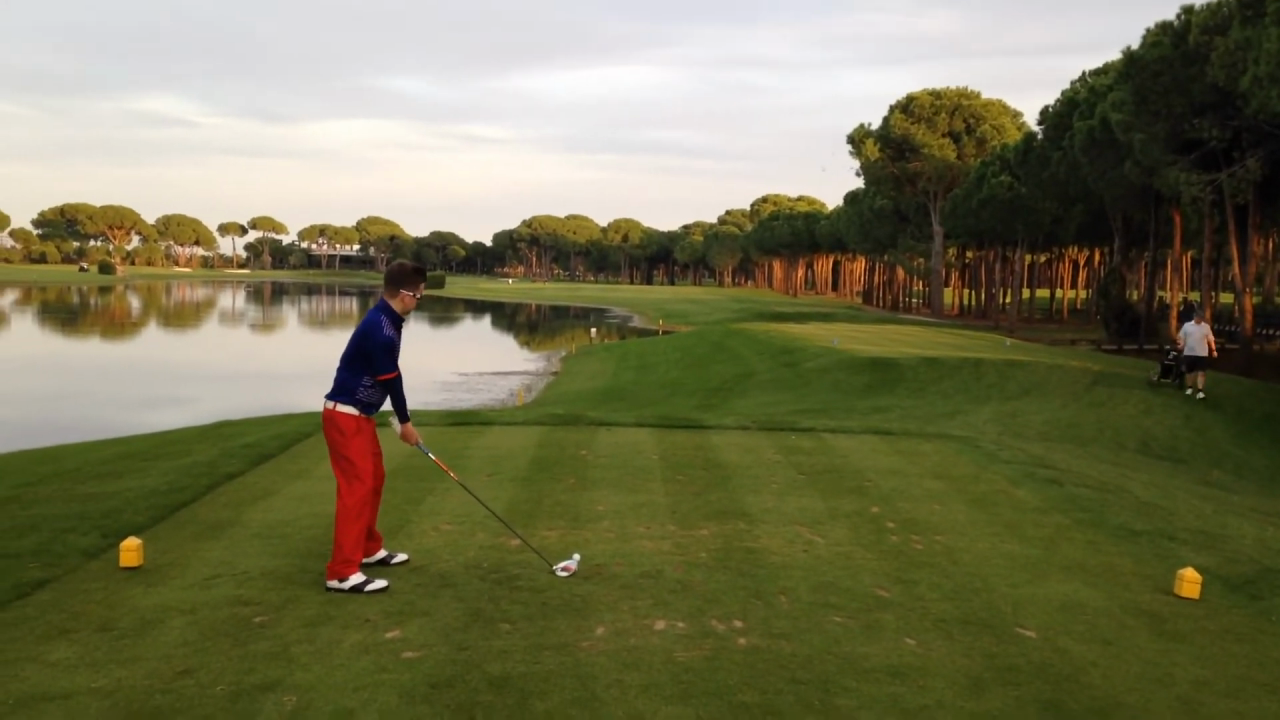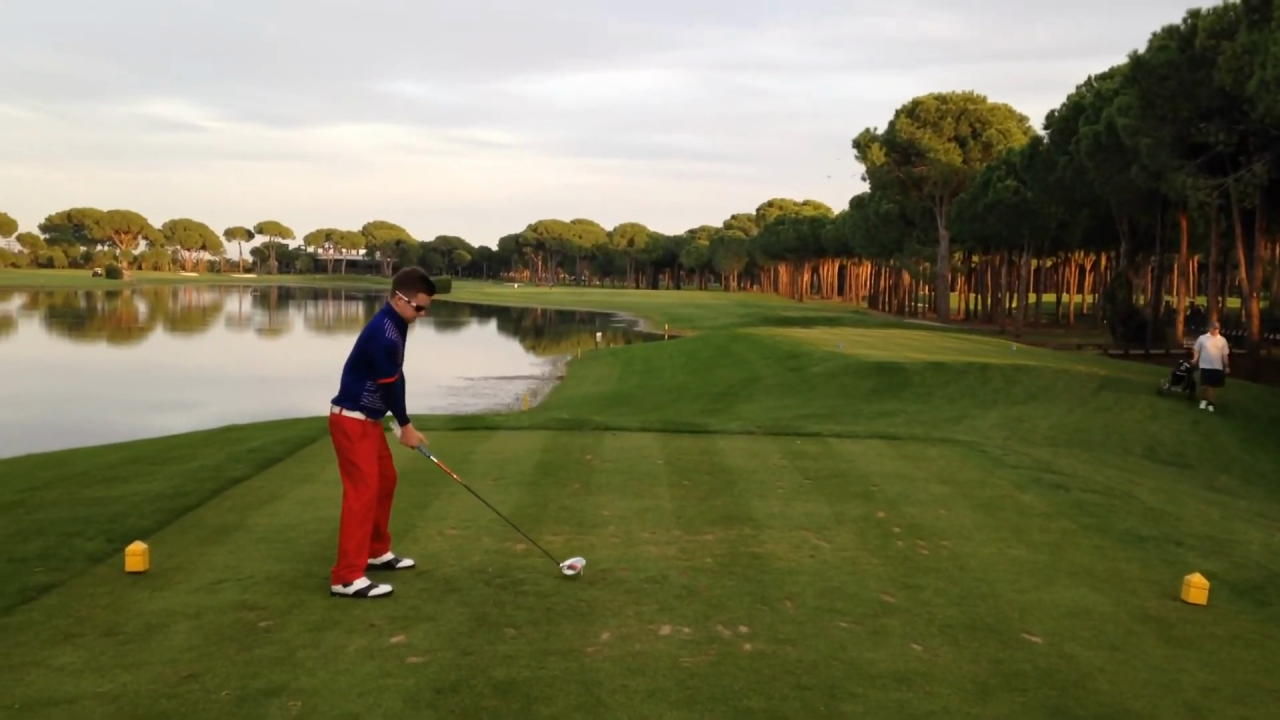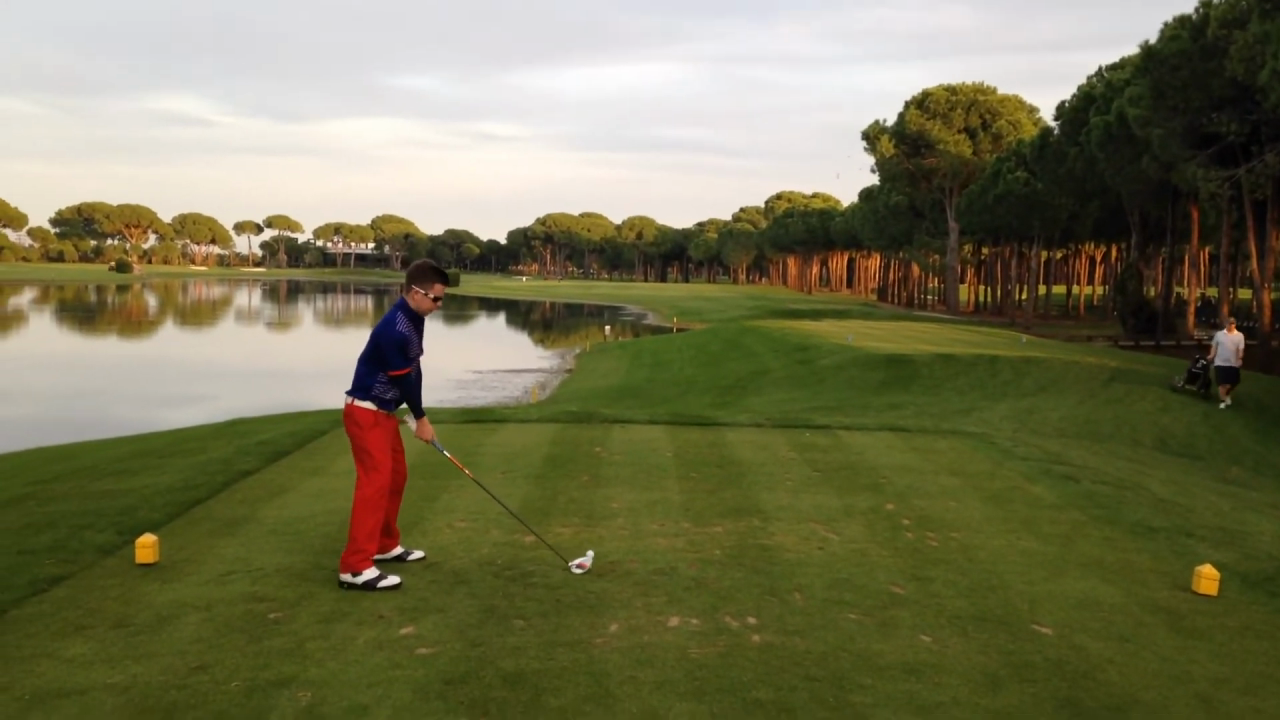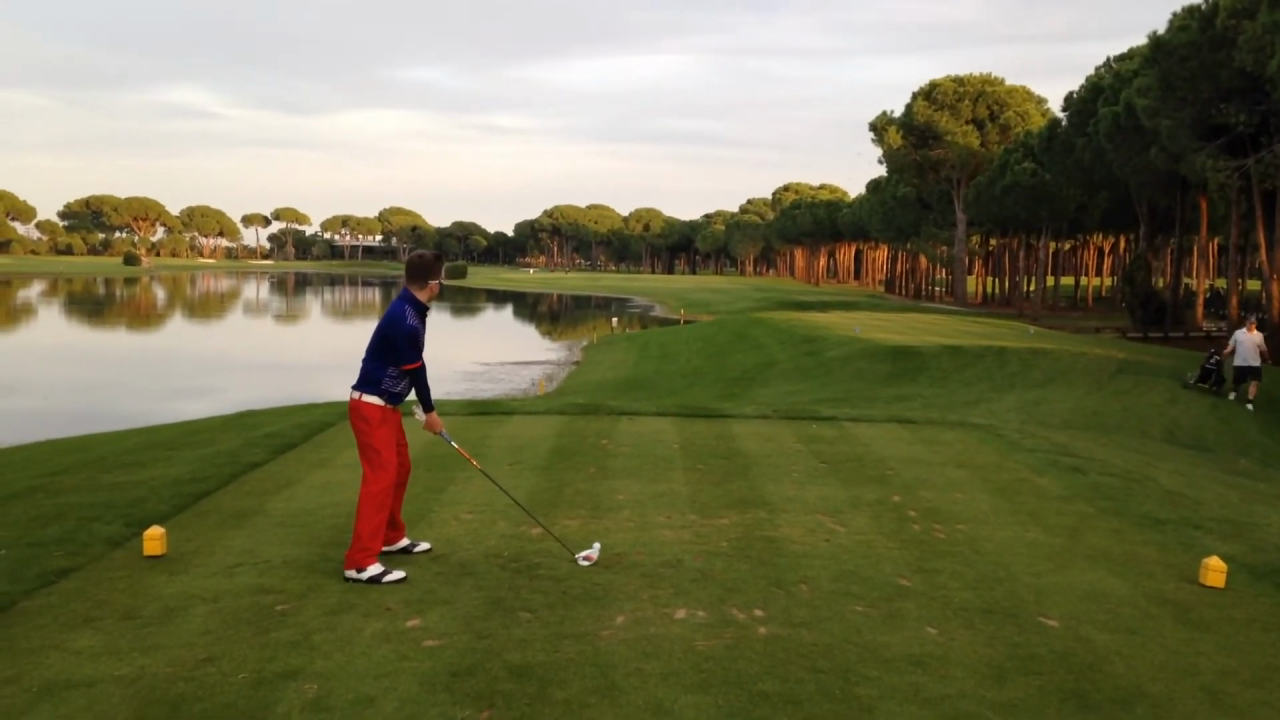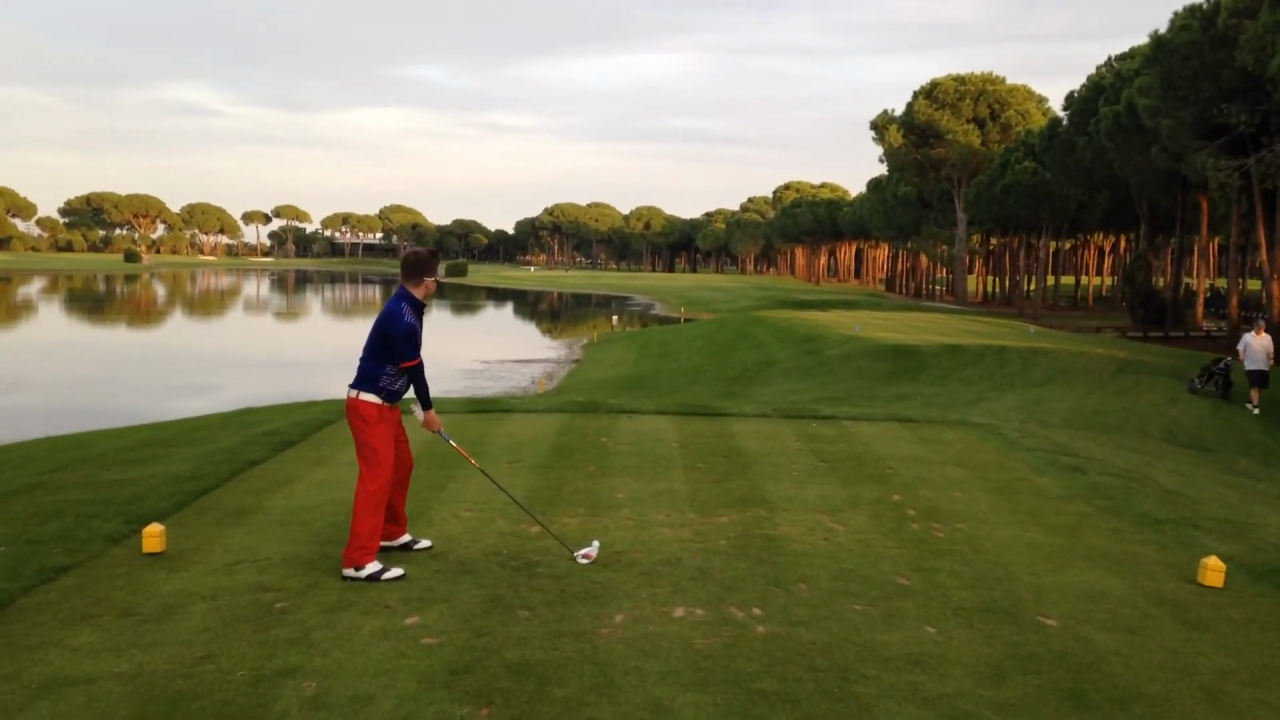
dt=0.4s
person 1, frame 1
left shoulder: (388, 320)
right shoulder: (380, 330)
left elbow: (391, 375)
right elbow: (390, 380)
left wrist: (402, 419)
right wrist: (405, 423)
left hip: (360, 414)
right hip: (345, 415)
left knee: (373, 480)
right knee: (357, 486)
left ankle: (368, 549)
right ankle: (342, 572)
person 1, frame 2
left shoulder: (394, 325)
right shoulder: (383, 334)
left elbow: (395, 380)
right elbow: (389, 385)
left wrist: (403, 424)
right wrist: (405, 426)
left hip: (369, 419)
right hip: (352, 419)
left knee: (384, 481)
right knee: (362, 491)
left ankle: (376, 551)
right ankle: (347, 577)
person 1, frame 3
left shoulder: (413, 319)
right shoulder: (395, 328)
left elbow: (414, 370)
right elbow: (403, 377)
left wrist: (419, 416)
right wrist: (420, 420)
left hip: (384, 410)
right hip: (365, 411)
left knee: (395, 476)
right knee: (375, 479)
left ankle: (384, 545)
right ankle: (356, 566)
person 1, frame 4
left shoulder: (411, 310)
right shoulder: (405, 321)
left elbow: (415, 367)
right elbow: (415, 371)
left wrist: (426, 409)
right wrist: (430, 412)
left hip: (386, 404)
right hip: (371, 406)
left knee: (399, 469)
right knee: (381, 476)
left ankle: (390, 538)
right ankle: (361, 562)
person 1, frame 5
left shoulder: (408, 308)
right shoulder: (402, 318)
left elbow: (413, 364)
right elbow: (413, 369)
left wrist: (423, 407)
right wrist: (428, 410)
left hip: (384, 402)
right hip: (369, 404)
left knee: (401, 464)
right knee: (377, 474)
left ankle: (392, 533)
right ankle: (358, 561)
